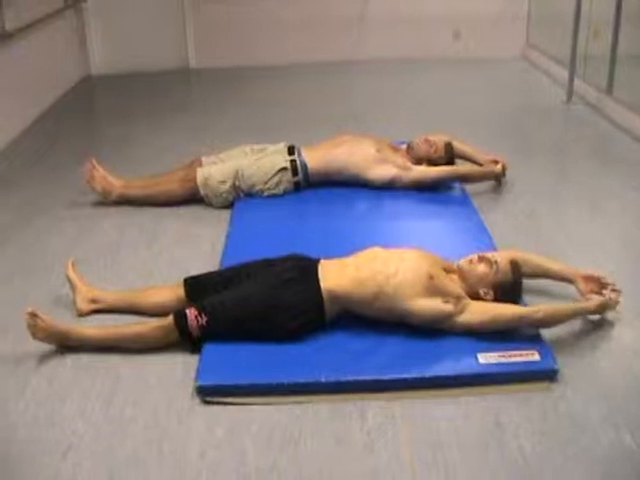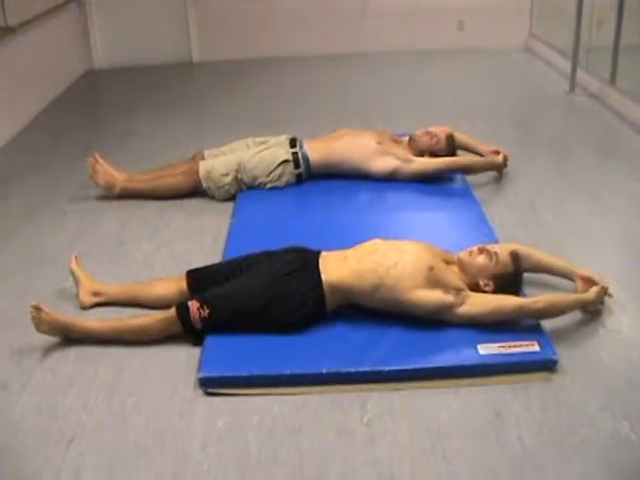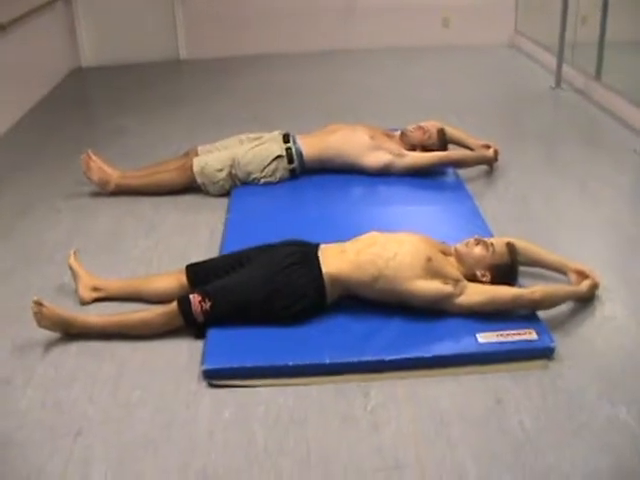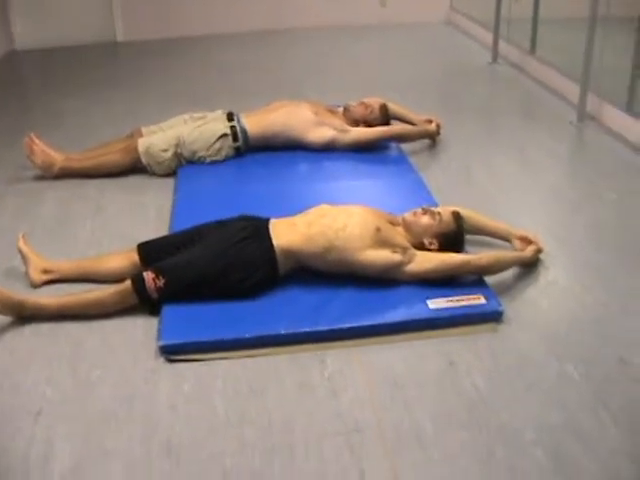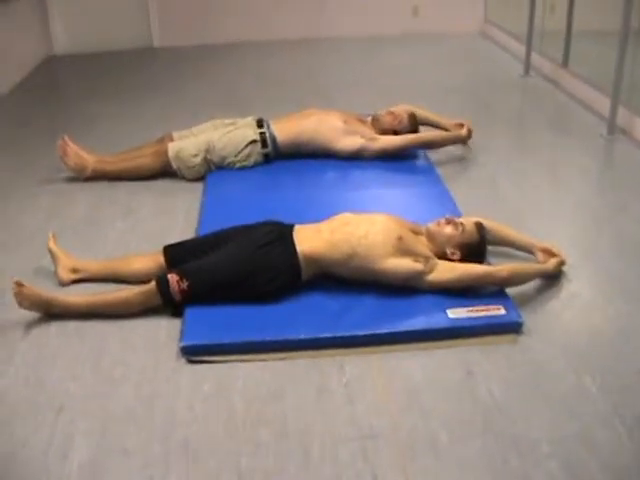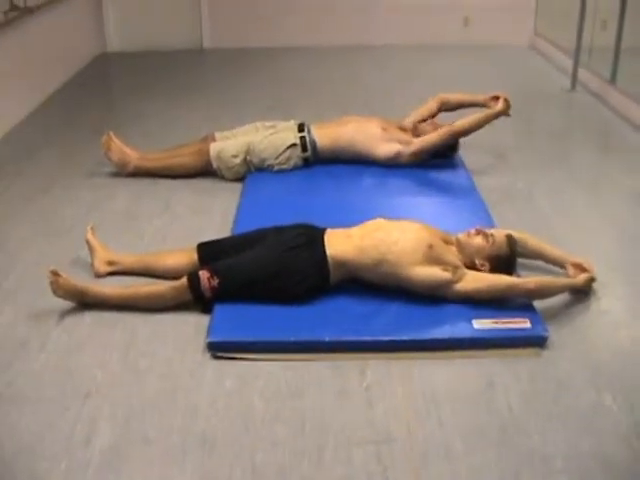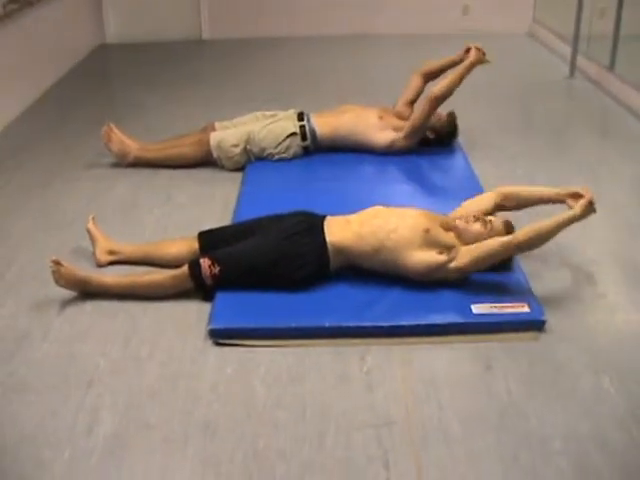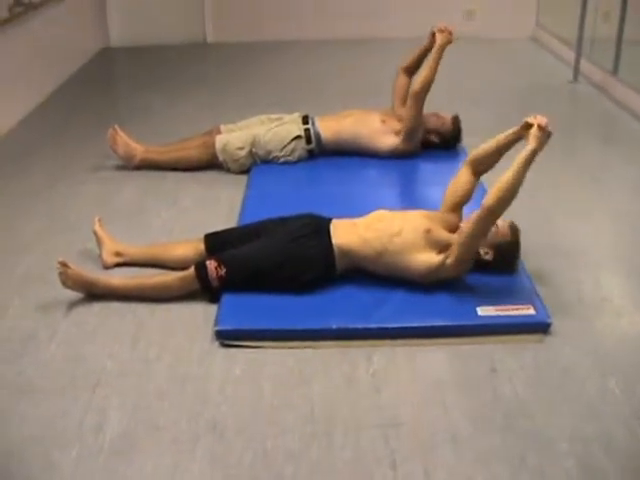
dt=0.5s
person 1, frame 1
left shoulder: (457, 308)
right shoulder: (448, 266)
left elbow: (528, 315)
right elbow: (516, 254)
left wrist: (588, 304)
right wrist: (578, 276)
left hip: (303, 303)
right hip: (305, 267)
left knee: (179, 324)
right knee: (187, 291)
left ankle: (74, 335)
right ankle: (95, 297)
person 1, frame 2
left shoulder: (457, 300)
right shoulder: (446, 259)
left elbow: (528, 306)
right elbow: (519, 248)
left wrist: (584, 299)
right wrist: (576, 272)
left hip: (305, 296)
right hip: (308, 260)
left knee: (181, 317)
right knee: (187, 285)
left ankle: (77, 328)
right ankle: (99, 291)
person 1, frame 3
left shoulder: (455, 290)
right shoulder: (444, 250)
left elbow: (523, 296)
right elbow: (512, 240)
left wrist: (575, 289)
right wrist: (569, 266)
left hip: (306, 288)
right hip: (305, 253)
left knee: (185, 310)
right knee: (188, 277)
left ankle: (79, 323)
right ankle: (98, 286)
person 1, frame 4
left shoulder: (404, 258)
right shoulder: (391, 220)
left elbow: (472, 263)
right elbow: (460, 210)
left wrist: (520, 254)
right wrist: (513, 234)
left hip: (258, 261)
right hip: (258, 227)
left knee: (137, 288)
right knee: (140, 256)
right ankle: (49, 267)
person 1, frame 5
left shoulder: (425, 268)
right shoulder: (417, 231)
left elbow: (491, 273)
right elbow: (481, 220)
left wrist: (543, 268)
right wrist: (537, 246)
left hip: (282, 266)
right hip: (281, 233)
left knee: (163, 290)
right knee: (165, 259)
left ankle: (60, 304)
right ankle: (77, 268)
person 1, frame 6
left shoulder: (453, 277)
right shoulder: (447, 239)
left elbow: (518, 285)
right elbow: (515, 234)
left wrist: (573, 283)
right wrist: (568, 262)
left hip: (310, 270)
right hip: (313, 237)
left knee: (193, 285)
right knee: (198, 256)
left ankle: (94, 295)
right ankle: (113, 261)
person 1, frame 7
left shoulder: (449, 261)
right shoulder: (451, 223)
left elbow: (516, 243)
right elbow: (502, 194)
left wrist: (571, 215)
right wrist: (563, 192)
left hip: (312, 257)
right hip: (314, 225)
left knee: (194, 274)
right knee: (200, 244)
left ankle: (95, 284)
right ankle: (113, 250)
person 1, frame 8
left shoulder: (449, 263)
right shoulder: (445, 221)
left elbow: (490, 208)
right elbow: (473, 165)
left wrist: (530, 151)
right wrist: (518, 132)
left hip: (315, 260)
right hip: (319, 226)
left knee: (202, 274)
right knee: (205, 247)
left ankle: (101, 285)
right ankle: (121, 251)
person 2, frame 1
left shoulder: (402, 172)
right shoulder: (395, 147)
left elbow: (448, 171)
right elbow: (445, 138)
left wrist: (489, 172)
right wrist: (486, 159)
left hip: (287, 172)
right hip: (286, 152)
left knee: (196, 183)
right knee: (198, 166)
left ankle: (118, 192)
right ankle: (122, 186)
person 2, frame 2
left shoulder: (402, 164)
right shoulder: (397, 140)
left elbow: (449, 163)
right elbow: (448, 128)
left wrist: (492, 163)
right wrist: (488, 149)
left hip: (289, 165)
right hip: (288, 144)
left knee: (198, 176)
right knee: (201, 159)
left ankle: (121, 185)
right ankle: (125, 178)
person 2, frame 3
left shoulder: (395, 158)
right shoulder: (391, 135)
left elbow: (441, 157)
right elbow: (439, 124)
left wrist: (483, 158)
right wrist: (478, 144)
left hip: (283, 160)
right hip: (281, 140)
left knee: (193, 173)
right knee: (194, 154)
left ankle: (116, 183)
right ankle: (120, 175)
person 2, frame 4
left shoulder: (340, 134)
right shoulder: (334, 110)
left elbow: (384, 132)
right elbow: (383, 99)
left wrist: (426, 131)
right wrist: (420, 120)
left hip: (228, 138)
right hip: (226, 118)
left knee: (139, 153)
right knee: (139, 135)
left ankle: (61, 166)
right ankle: (64, 157)
person 2, frame 5
left shoulder: (369, 143)
right shoulder: (363, 120)
left elbow: (412, 139)
right elbow: (410, 107)
left wrist: (455, 136)
right wrist: (450, 123)
left hip: (258, 145)
right hip: (256, 126)
left knee: (171, 158)
right knee: (169, 140)
left ankle: (93, 168)
right ankle: (96, 160)
person 2, frame 6
left shoulder: (405, 150)
right shoulder: (404, 127)
left elbow: (451, 132)
right elbow: (441, 100)
left wrist: (492, 112)
right wrist: (484, 100)
left hip: (298, 149)
right hip: (296, 130)
left knee: (213, 158)
right knee: (213, 140)
left ankle: (134, 164)
right ankle: (137, 157)
person 2, frame 7
left shoulder: (403, 138)
right shoulder: (400, 115)
left elbow: (434, 97)
right elbow: (423, 75)
left wrist: (467, 65)
right wrist: (459, 58)
left hip: (298, 137)
right hip: (296, 119)
left knee: (211, 147)
right knee: (212, 130)
left ankle: (136, 154)
right ankle: (139, 148)
person 2, frame 8
left shoulder: (405, 141)
right shoulder: (398, 118)
left elbow: (417, 92)
right elbow: (405, 73)
left wrist: (439, 49)
right wrist: (430, 46)
left hip: (301, 140)
right hip: (300, 122)
left knee: (217, 149)
right knee: (218, 133)
left ankle: (141, 157)
right ankle: (144, 151)
